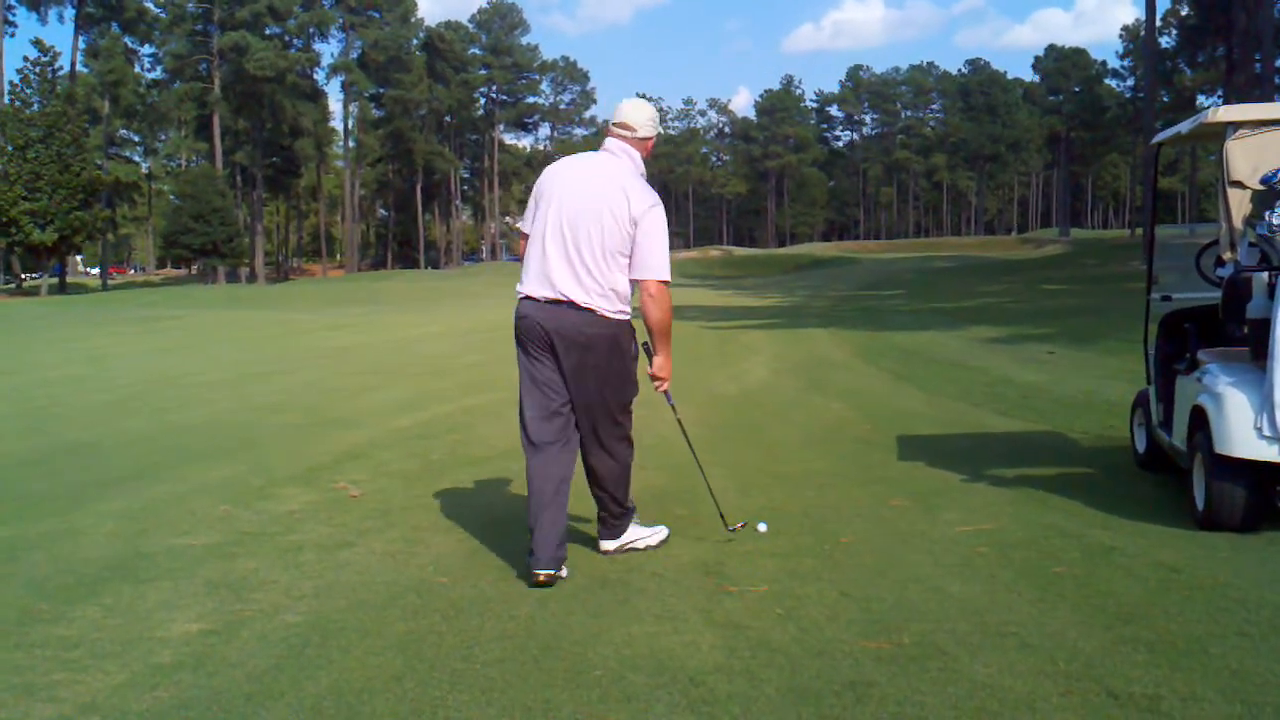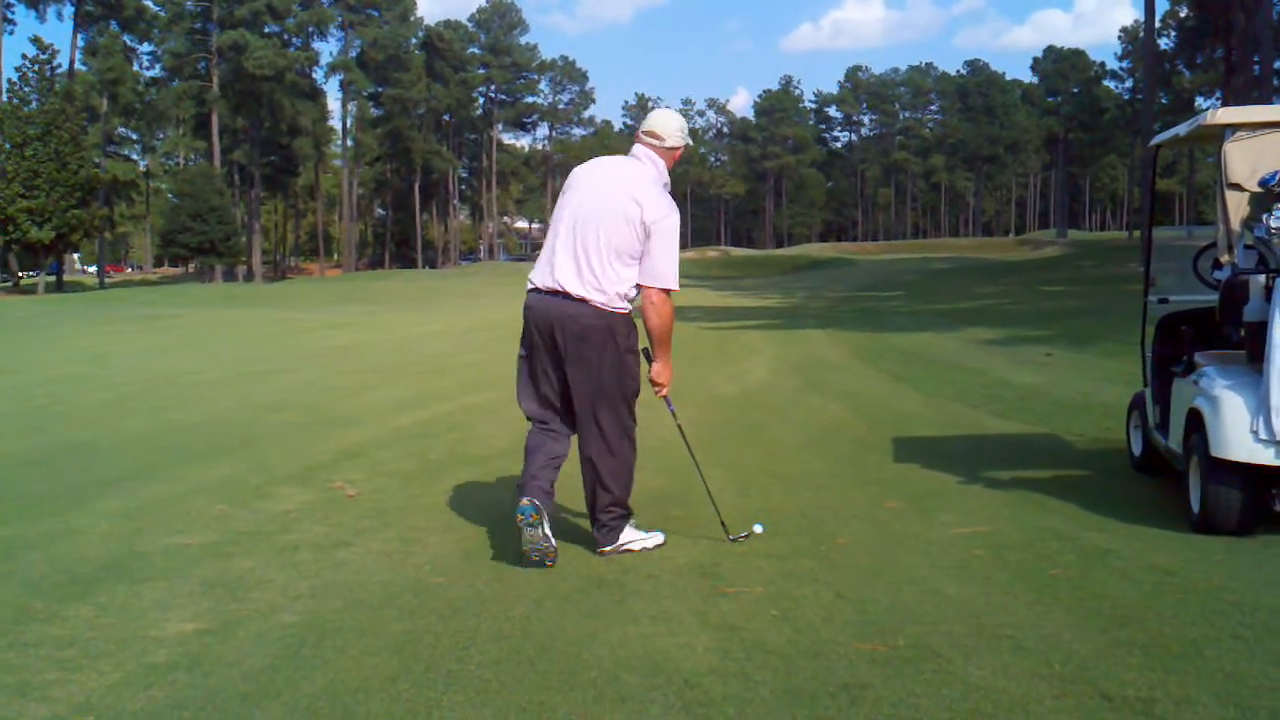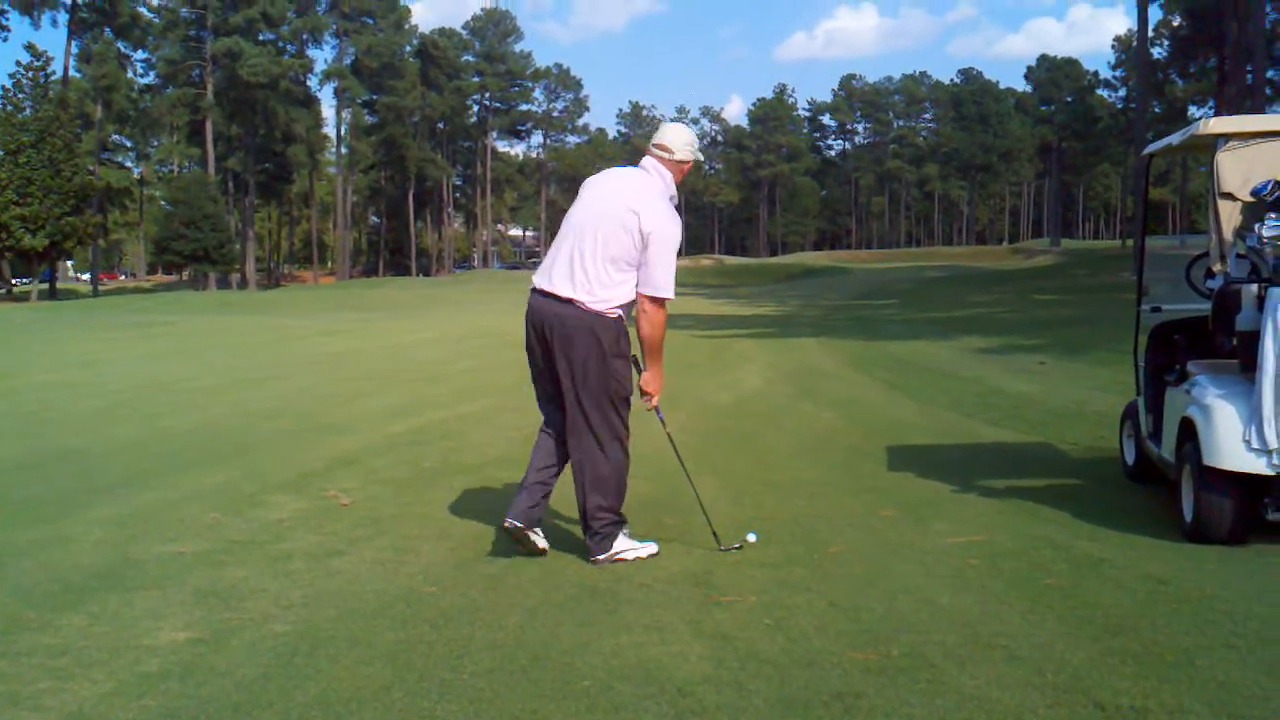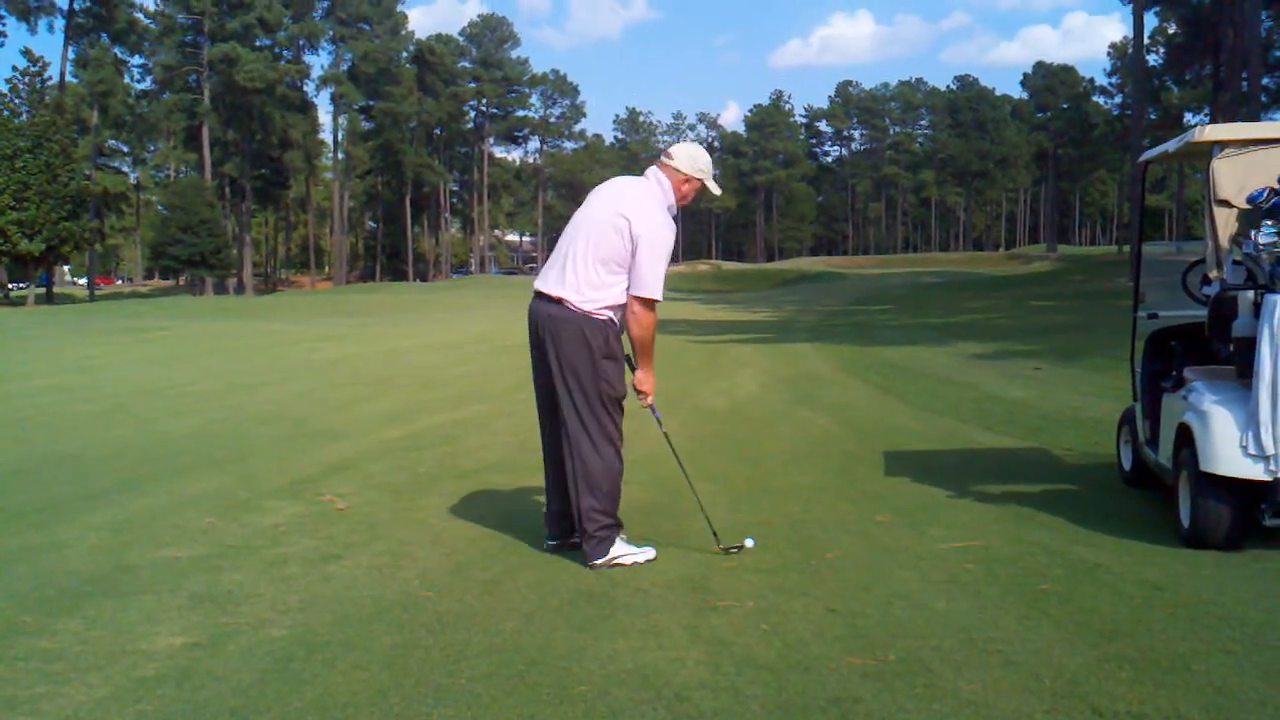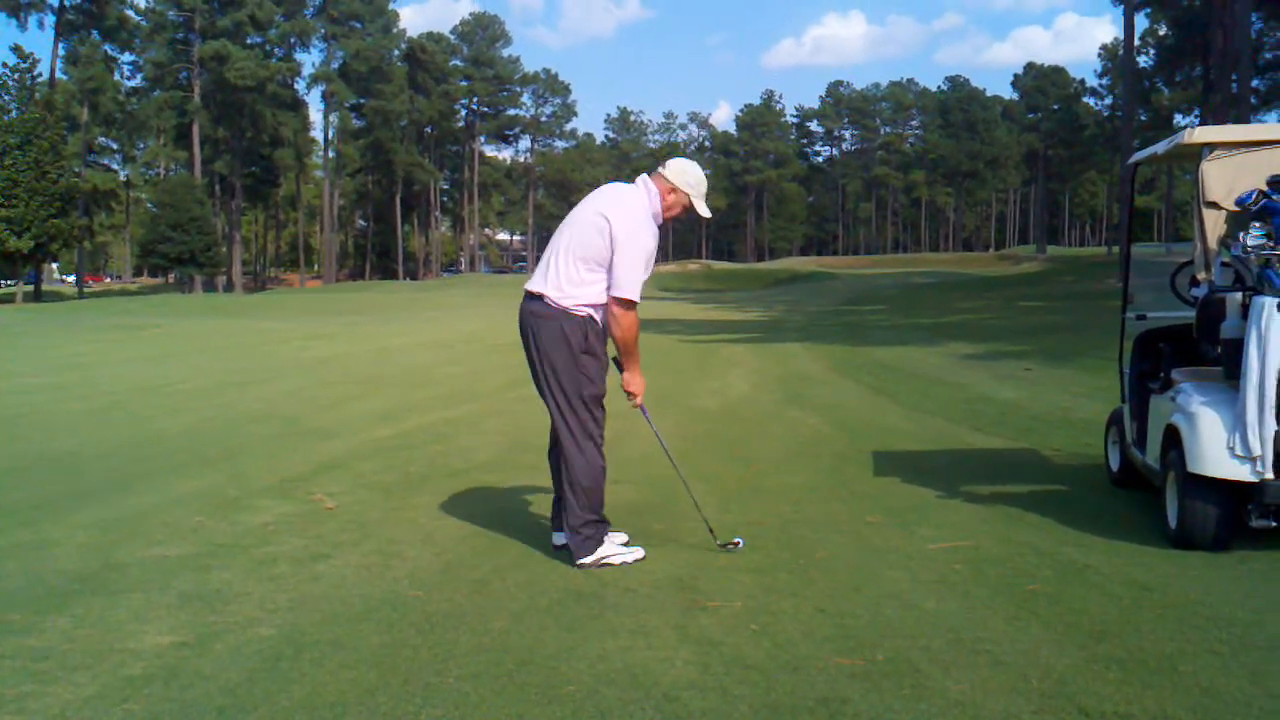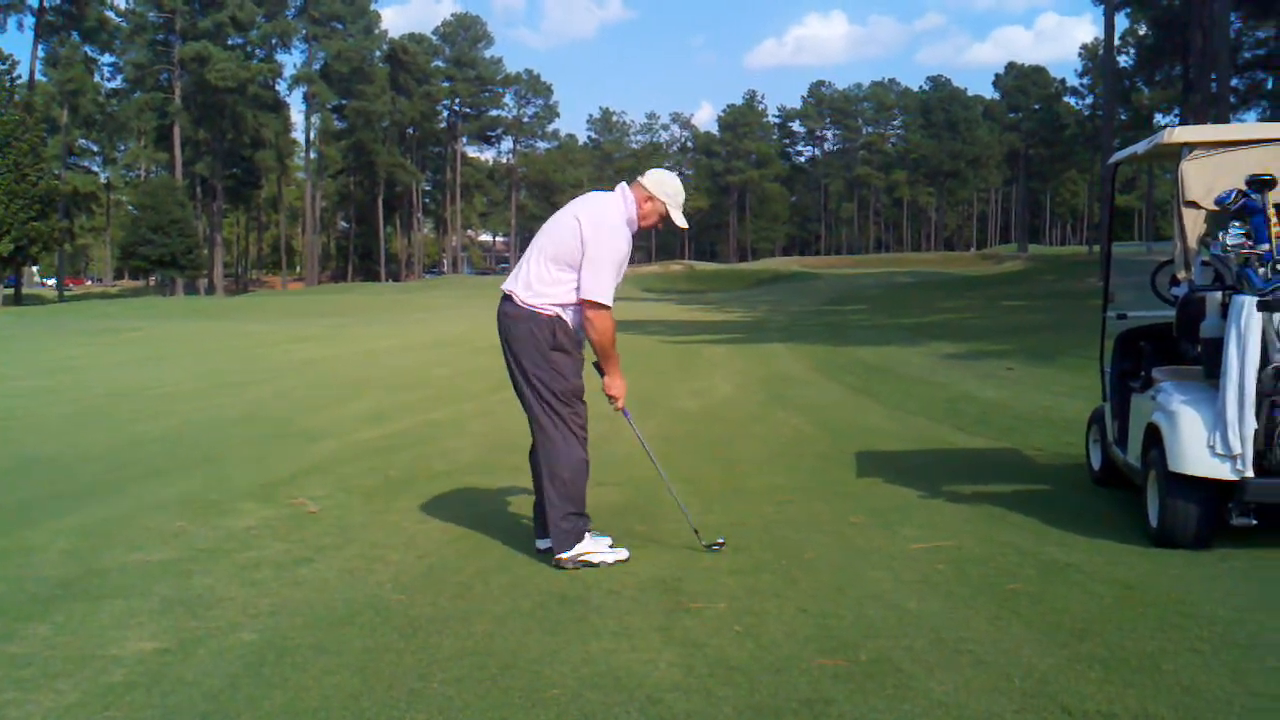
dt=0.2s
person 1, frame 1
left shoulder: (557, 171)
right shoulder: (643, 198)
left elbow: (525, 244)
right elbow: (653, 290)
right wrist: (662, 353)
left hip: (535, 316)
right hip: (599, 326)
left knee: (545, 436)
right knee: (607, 434)
left ankle: (546, 554)
right ankle: (615, 528)
person 1, frame 2
left shoulder: (586, 170)
right shoulder: (660, 205)
right elbow: (655, 295)
right wrist: (662, 359)
left hip: (541, 305)
right hip: (599, 319)
left knee: (549, 420)
right knee: (608, 429)
left ankle: (533, 502)
right ankle: (612, 529)
person 1, frame 3
left shoulder: (602, 179)
right shoulder: (663, 216)
right elbow: (649, 305)
right wrist: (654, 369)
left hip: (542, 305)
right hip: (590, 322)
left knee: (559, 420)
right knee: (601, 433)
left ankle: (526, 508)
right ankle: (605, 538)
person 1, frame 4
left shoulder: (615, 187)
right shoulder: (657, 221)
right elbow: (640, 305)
right wrist: (645, 369)
left hip: (545, 307)
right hip: (583, 324)
left knee: (563, 427)
right knee: (596, 435)
left ankle: (562, 528)
right ankle: (602, 543)
person 1, frame 5
left shoulder: (613, 193)
right shoulder: (640, 223)
right elbow: (622, 306)
right wrist: (632, 369)
left hip: (539, 310)
right hip: (566, 323)
left knee: (569, 427)
right knee: (582, 432)
left ankle: (569, 524)
right ankle: (589, 543)
person 1, frame 6
left shoulder: (599, 203)
right shoulder: (613, 228)
right elbow: (595, 310)
right wrist: (613, 372)
left hip: (524, 314)
right hip: (539, 323)
left knee: (552, 426)
right knee: (564, 427)
left ankle: (552, 528)
right ankle: (571, 539)
